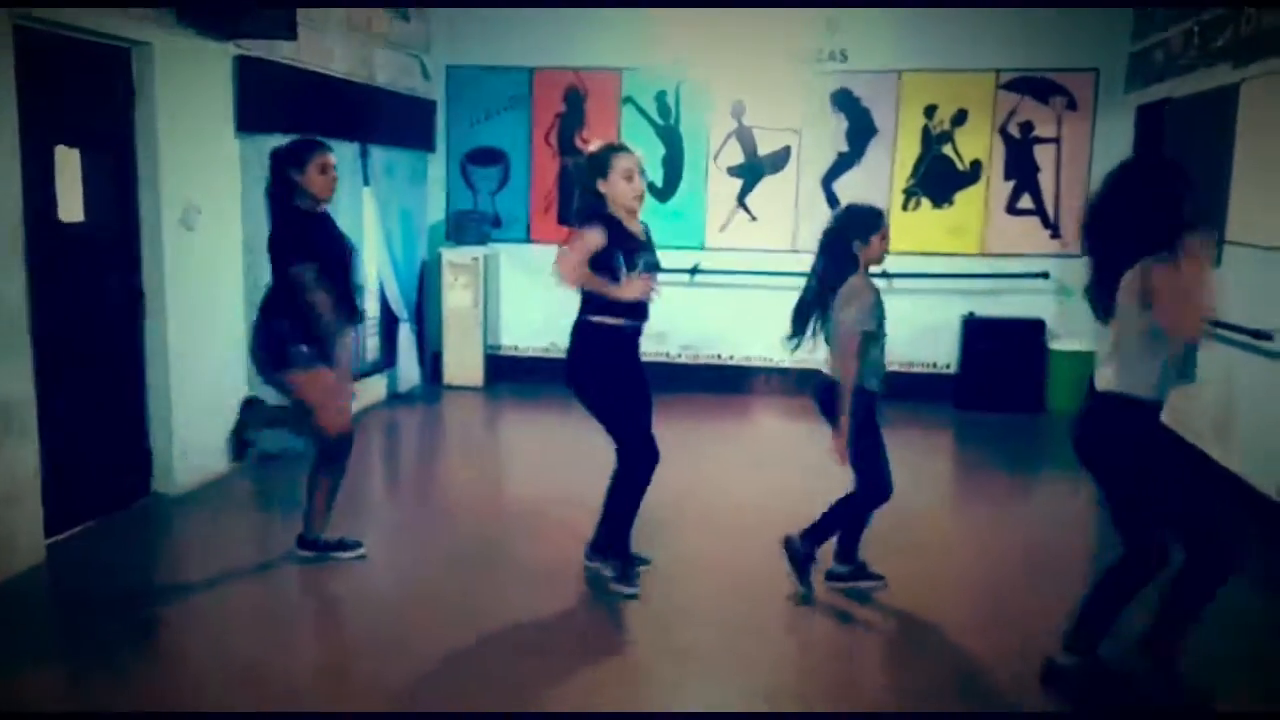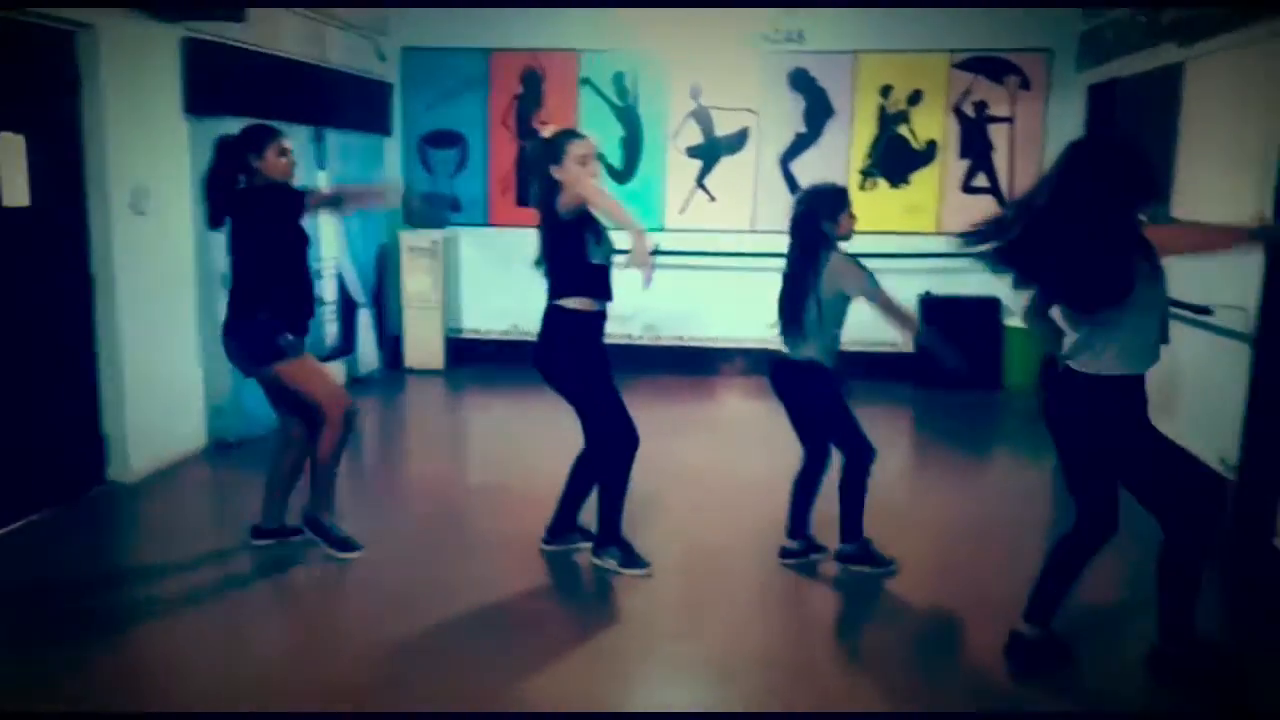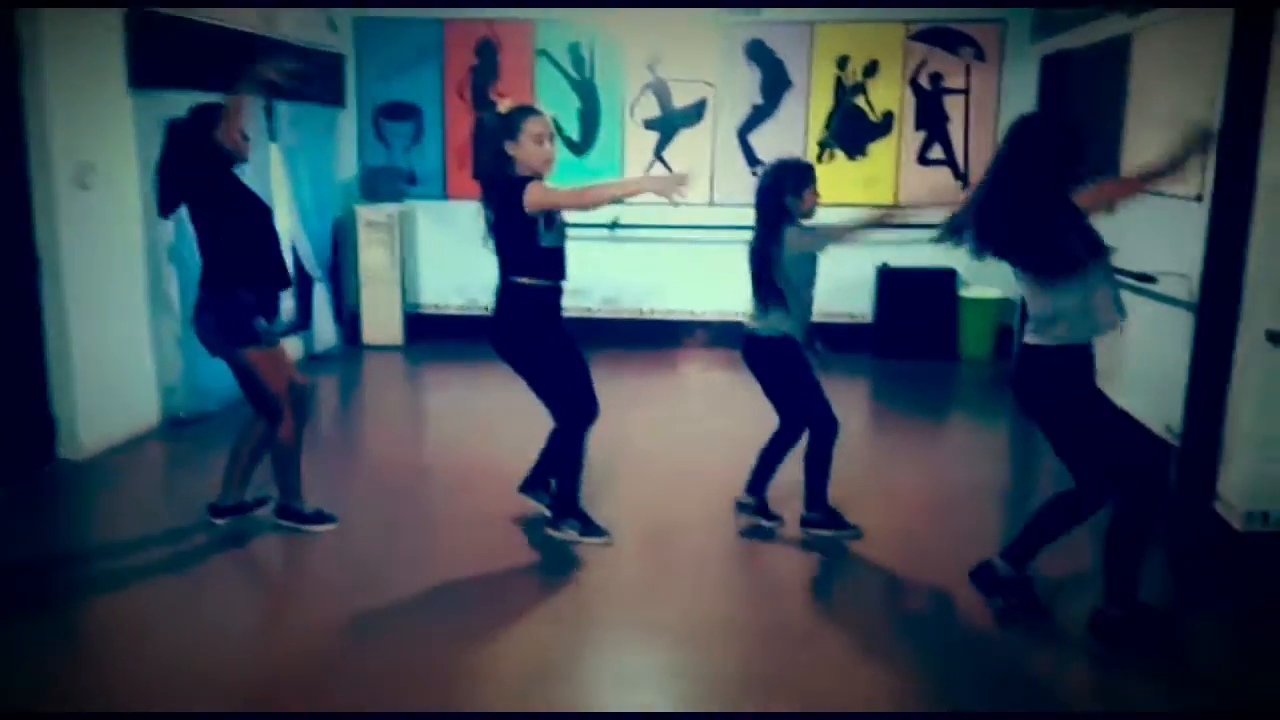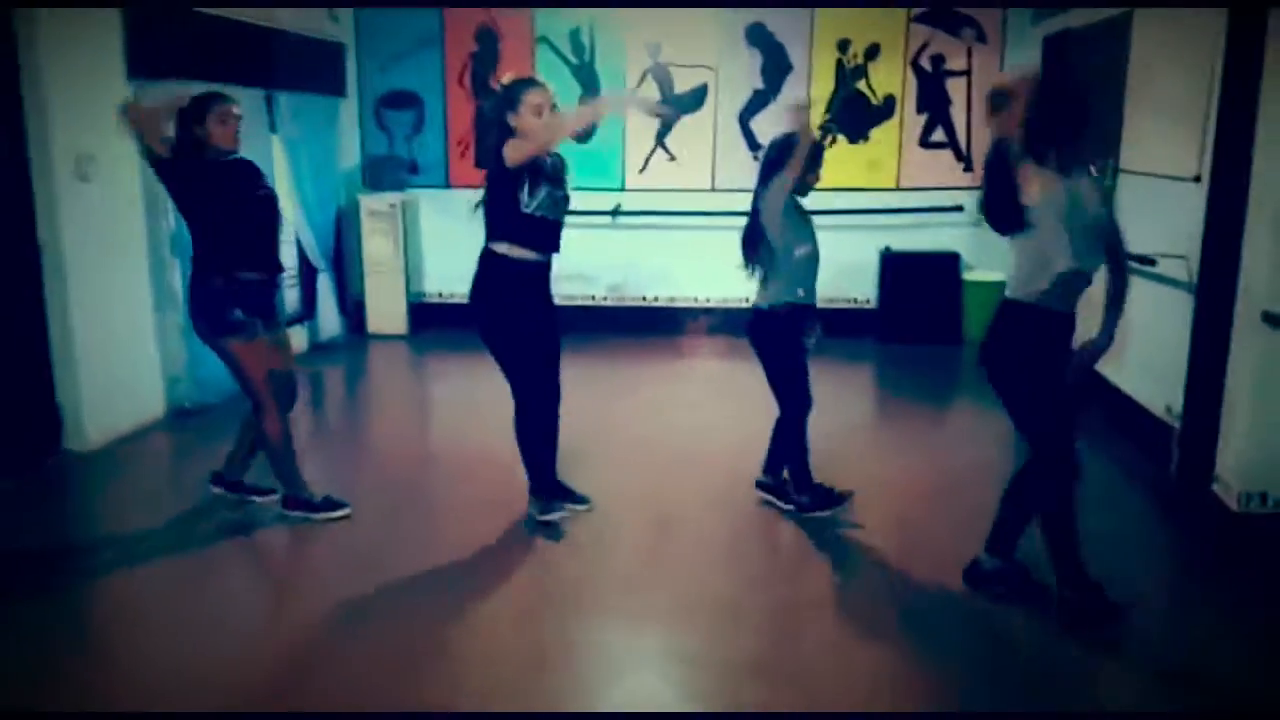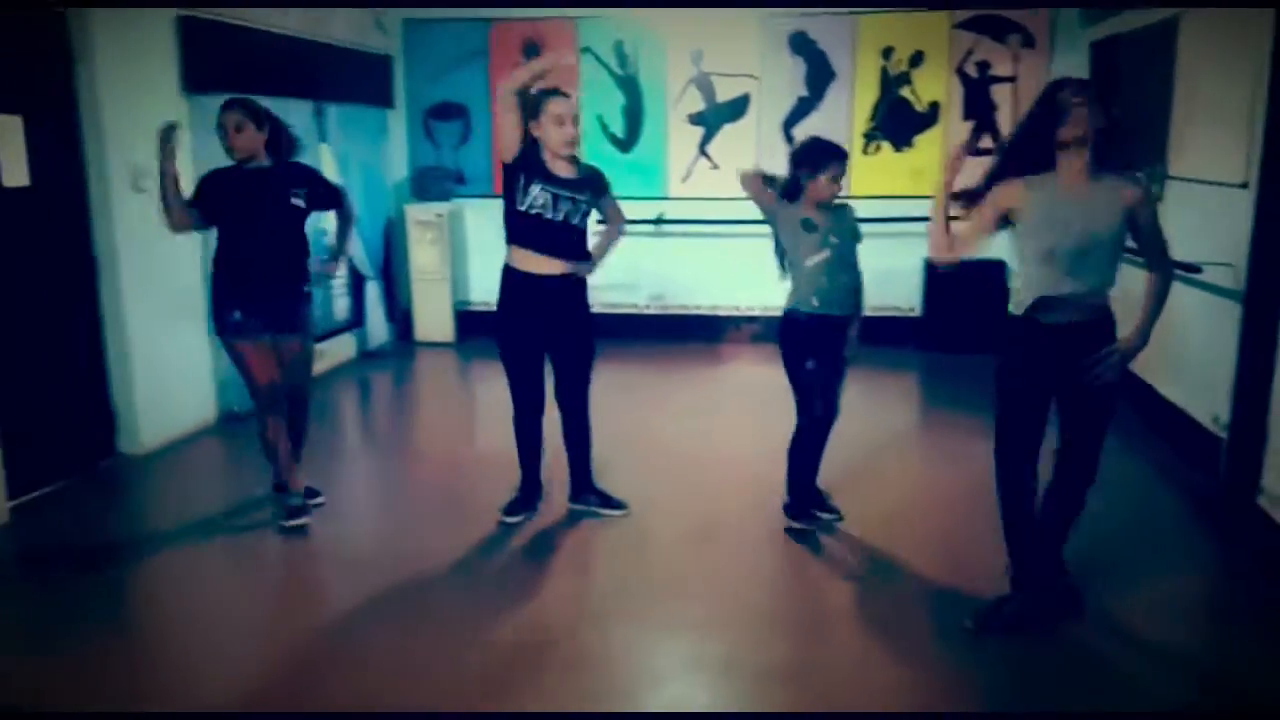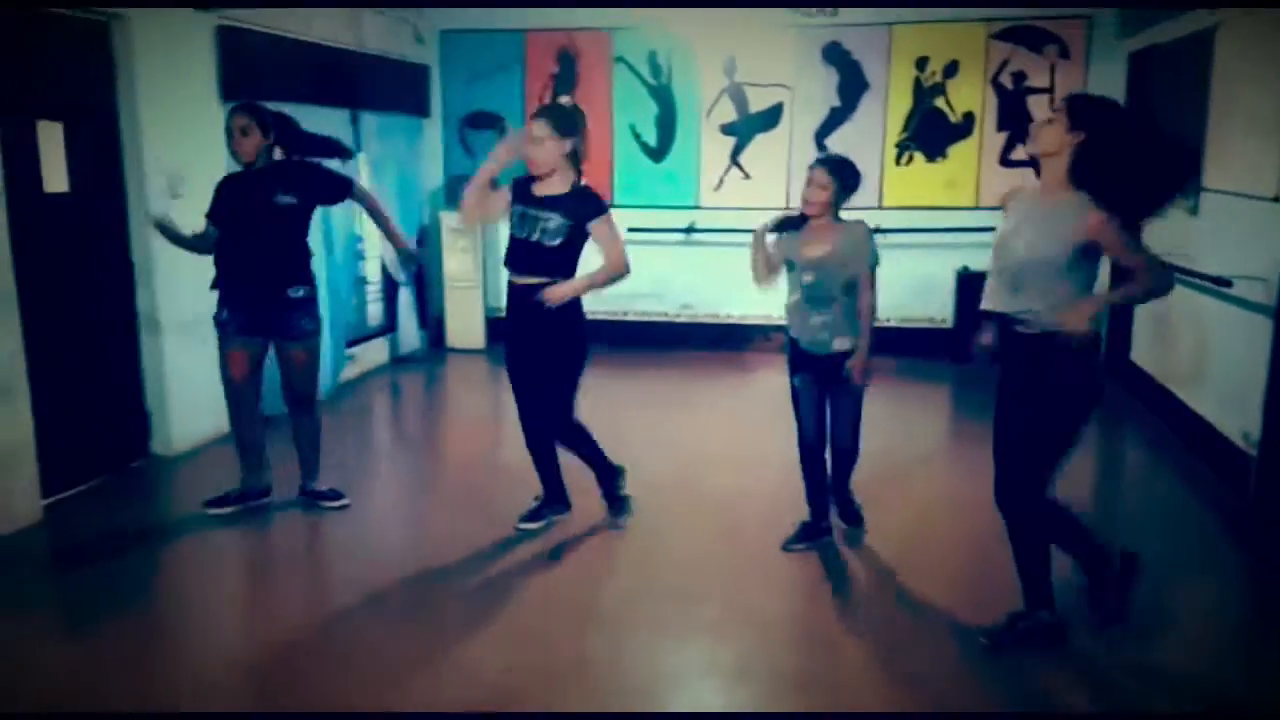
dt=0.2s
person 1, frame 1
left shoulder: (1130, 263)
right shoulder: (1156, 270)
right elbow: (1188, 329)
right wrist: (1196, 259)
left hip: (1111, 422)
right hip: (1124, 429)
left knee: (1144, 552)
right knee: (1213, 551)
left ankle: (1073, 659)
right ankle: (1158, 654)
person 1, frame 2
left shoulder: (1054, 245)
right shoulder: (1144, 239)
left elbow: (1038, 313)
left hip: (1066, 395)
right hip: (1111, 406)
left knee: (1096, 521)
right knee: (1195, 514)
left ankle: (1032, 633)
right ankle: (1175, 647)
person 1, frame 3
left shoulder: (1020, 223)
right shoulder: (1065, 210)
right elbow: (1153, 176)
right wrist: (1192, 146)
left hip: (1039, 367)
right hip: (1061, 375)
left knee: (1098, 484)
right knee: (1133, 485)
left ankle: (1005, 567)
right ankle: (1119, 609)
person 1, frame 4
left shoulder: (1088, 186)
right shoulder: (1024, 173)
left elbow: (1117, 259)
right elbow: (1006, 116)
left wrist: (1107, 330)
right wrist: (1015, 95)
left hip: (1058, 333)
right hip: (1021, 334)
left knee: (1050, 458)
right knee: (1057, 461)
left ankle: (994, 560)
right ankle: (1075, 587)
person 1, frame 5
left shoulder: (1125, 195)
right shoulder: (1018, 191)
left elbow: (1161, 266)
right elbow: (946, 253)
left wrist: (1138, 336)
right wrist: (944, 187)
left hip: (1092, 344)
right hip: (1029, 342)
left knee: (1077, 473)
right knee: (1014, 473)
left ankle: (1045, 572)
right ankle: (1031, 589)
person 1, frame 6
left shoulder: (1090, 215)
right shoulder: (1018, 201)
left elbow: (1156, 279)
left wrist: (1094, 307)
right wrist: (994, 324)
left hip: (1063, 361)
right hip: (1018, 358)
left knee: (1018, 494)
right knee: (1013, 492)
left ankle: (1105, 567)
person 2, frame 1
left shoulder: (640, 230)
right shoulder: (600, 226)
right elbow: (566, 265)
left wrist: (636, 289)
right wrist: (617, 290)
left hip: (625, 353)
right hip: (594, 356)
left knee: (637, 456)
right knee: (641, 453)
left ankle: (609, 548)
right ankle: (610, 549)
person 2, frame 2
left shoulder: (583, 214)
right shoulder: (562, 208)
right elbow: (586, 190)
right wrist: (637, 234)
left hip: (585, 338)
right hip: (566, 341)
left knee: (604, 440)
right knee: (621, 438)
left ankle: (562, 528)
right ankle: (609, 541)
person 2, frame 3
left shoulder: (534, 193)
right shoulder: (514, 189)
right elbow: (577, 199)
right wrist: (647, 184)
left hip: (541, 314)
right hip: (521, 318)
left knee: (577, 407)
right knee: (576, 410)
left ankle: (538, 482)
right ankle: (565, 513)
person 2, frame 4
left shoulder: (554, 164)
right shoulder: (509, 156)
right elbow: (549, 133)
right wrist: (618, 102)
left hip: (535, 285)
right hip: (499, 287)
left knee: (546, 390)
right knee: (532, 390)
left ankle: (548, 481)
right ankle: (540, 490)
person 2, frame 5
left shoulder: (591, 179)
right shoulder: (519, 161)
left elbow: (616, 221)
right elbow: (504, 94)
left wrist: (597, 254)
right wrist: (546, 64)
left hip: (568, 298)
right hip: (521, 297)
left knee: (574, 400)
right knee: (527, 403)
left ankle: (583, 489)
right ankle: (529, 489)
person 2, frame 6
left shoulder: (586, 201)
right shoulder: (520, 190)
left elbow: (619, 265)
right elbow: (469, 212)
left wrist: (577, 284)
right wrist: (496, 158)
left hip: (559, 315)
right hip: (520, 314)
left knee: (556, 419)
right knee: (532, 416)
left ankle: (609, 476)
right ankle: (554, 497)
person 3, frame 1
left shoulder: (318, 221)
right shoulder: (292, 224)
right elbow: (311, 287)
right wrist: (340, 346)
left hip: (317, 342)
right hip: (287, 342)
left knee: (339, 440)
right knee: (335, 426)
left ankle: (315, 535)
person 3, frame 2
left shoulder: (265, 203)
right shoulder: (259, 200)
right elbow: (328, 199)
right wrist: (386, 194)
left hip: (274, 333)
right hip: (261, 333)
left knee: (301, 427)
right knee: (338, 411)
left ankle: (270, 522)
right ankle: (320, 517)
person 3, frame 3
left shoulder: (218, 183)
right shoulder: (207, 177)
right elbow: (227, 126)
right wrist: (256, 79)
left hip: (242, 311)
right hip: (235, 312)
left knee: (271, 409)
right knee: (292, 402)
left ankle: (230, 500)
right ankle: (290, 506)
person 3, frame 4
left shoulder: (248, 172)
right shoulder: (191, 172)
right elbow: (135, 116)
right wrist: (174, 110)
left hip: (260, 297)
right hip: (222, 301)
left knee: (283, 390)
right knee: (270, 397)
left ankle: (231, 473)
right ankle: (297, 494)
person 3, frame 5
left shoulder: (299, 177)
right shoulder: (219, 183)
left elbow: (343, 202)
right elbow: (180, 221)
left wrist: (338, 254)
right wrist: (168, 157)
left hip: (291, 302)
right hip: (239, 307)
left knee: (296, 396)
right knee: (269, 399)
left ankle: (289, 478)
right ankle: (293, 492)
person 3, frame 6
left shoulder: (301, 176)
right shoulder: (229, 187)
left elbow: (359, 193)
right elbow: (211, 242)
left wrist: (395, 238)
right wrist: (176, 237)
left hip: (292, 303)
right hip: (239, 307)
left knee: (301, 398)
right knee: (241, 399)
left ankle: (311, 483)
right ankle: (253, 484)
person 4, frame 1
left shoulder: (850, 285)
right shoulder: (864, 292)
right elbow: (847, 355)
right wrist: (844, 420)
left hip: (850, 395)
right hip: (851, 397)
left knee: (874, 483)
right knee: (875, 487)
left ankle: (845, 564)
right ankle: (804, 543)
person 4, frame 2
left shoulder: (803, 261)
right shoulder: (843, 267)
right elbow: (892, 309)
right wrist: (935, 344)
left hip: (787, 370)
right hip: (810, 375)
left knee: (816, 455)
right knee: (858, 453)
left ankle: (796, 540)
right ankle: (852, 546)
person 4, frame 3
left shoulder: (773, 236)
right shoulder: (799, 237)
right elbow: (849, 230)
left wrist: (807, 335)
right wrist: (893, 214)
left hip: (764, 343)
right hip: (778, 348)
left knee: (793, 423)
right knee: (823, 424)
left ankle: (753, 498)
right ankle: (816, 512)
person 4, frame 4
left shoulder: (789, 207)
right shoulder: (773, 200)
right elbow: (794, 166)
left wrist: (808, 318)
left hip: (787, 317)
right hip: (777, 319)
left knee: (796, 400)
right knee: (795, 403)
left ankle: (774, 478)
right ankle: (802, 493)
person 4, frame 5
left shoulder: (844, 215)
right shoulder: (786, 215)
left elbow: (853, 268)
right elbow: (750, 181)
left wrist: (856, 317)
right wrist: (771, 183)
left hip: (836, 325)
right hip: (803, 326)
left knee: (826, 413)
right knee: (811, 415)
left ankle: (805, 490)
right ankle: (797, 500)
person 4, frame 6
left shoulder: (858, 235)
right shoulder: (789, 239)
left elbow: (867, 296)
right elbow: (763, 276)
left wrist: (863, 352)
right wrist: (760, 236)
left hip: (844, 355)
right hip: (803, 353)
left knee: (845, 440)
right knee: (810, 438)
left ankle: (841, 494)
right ankle: (818, 518)
